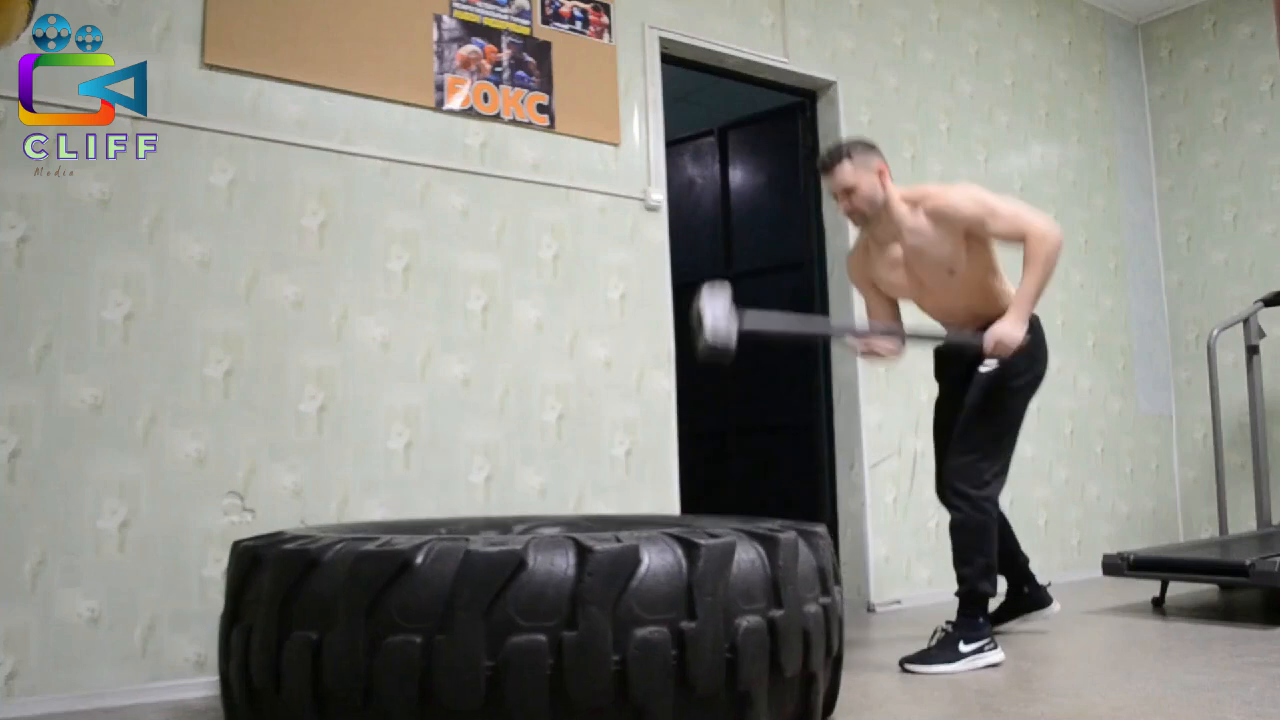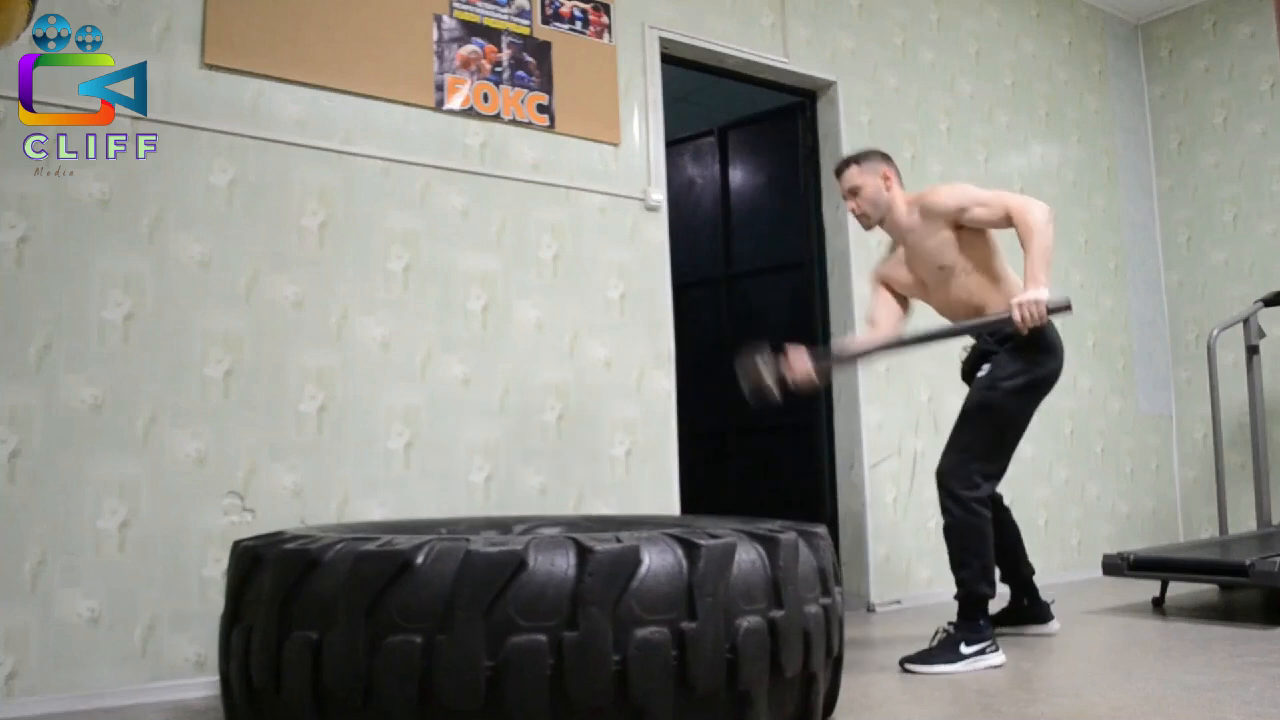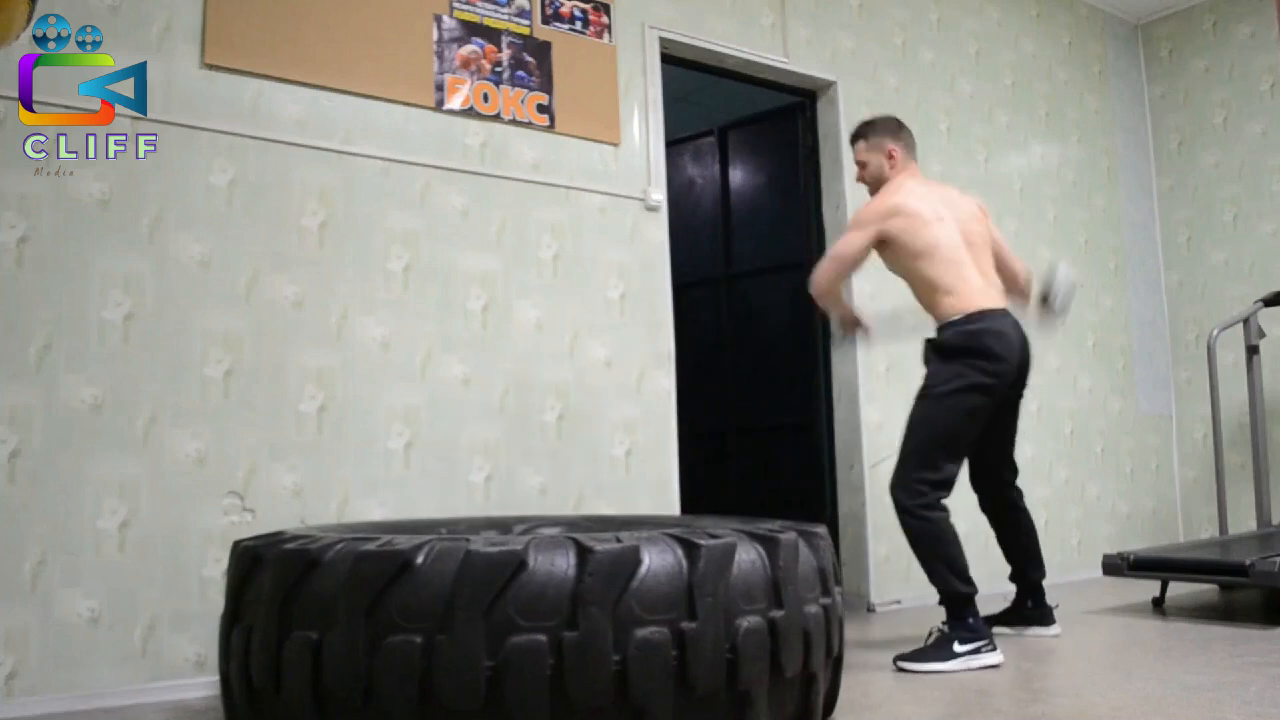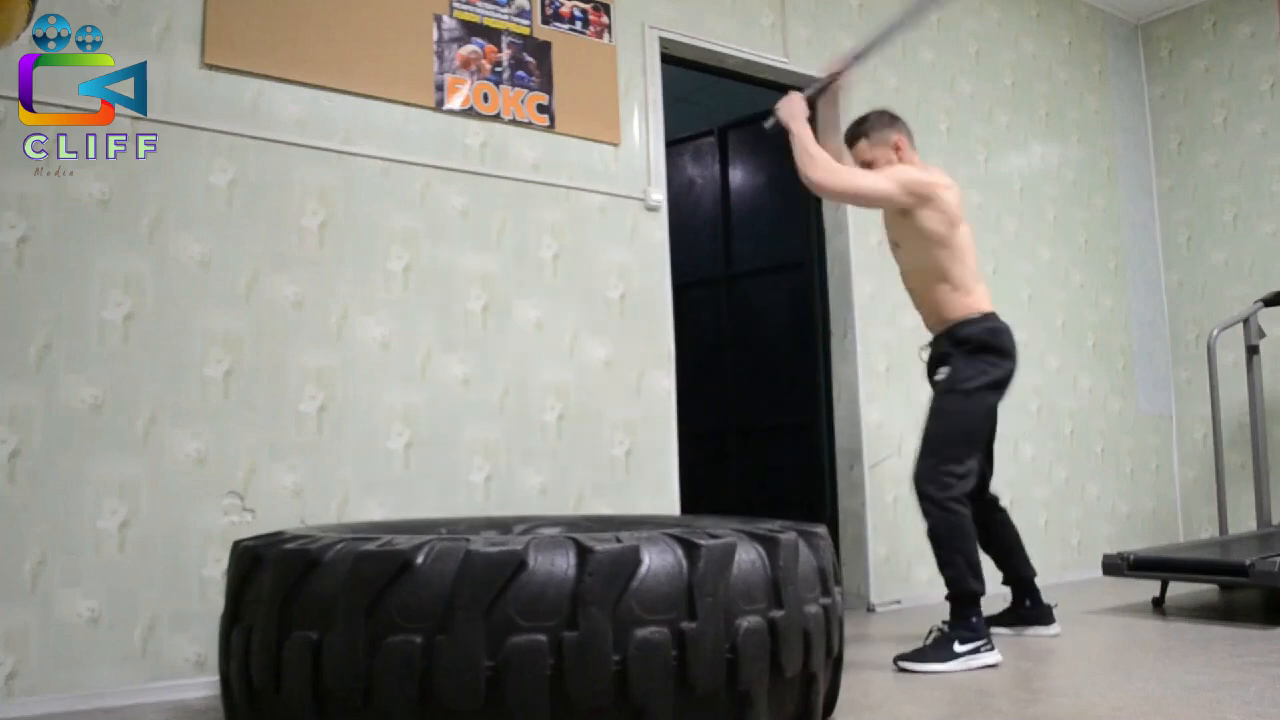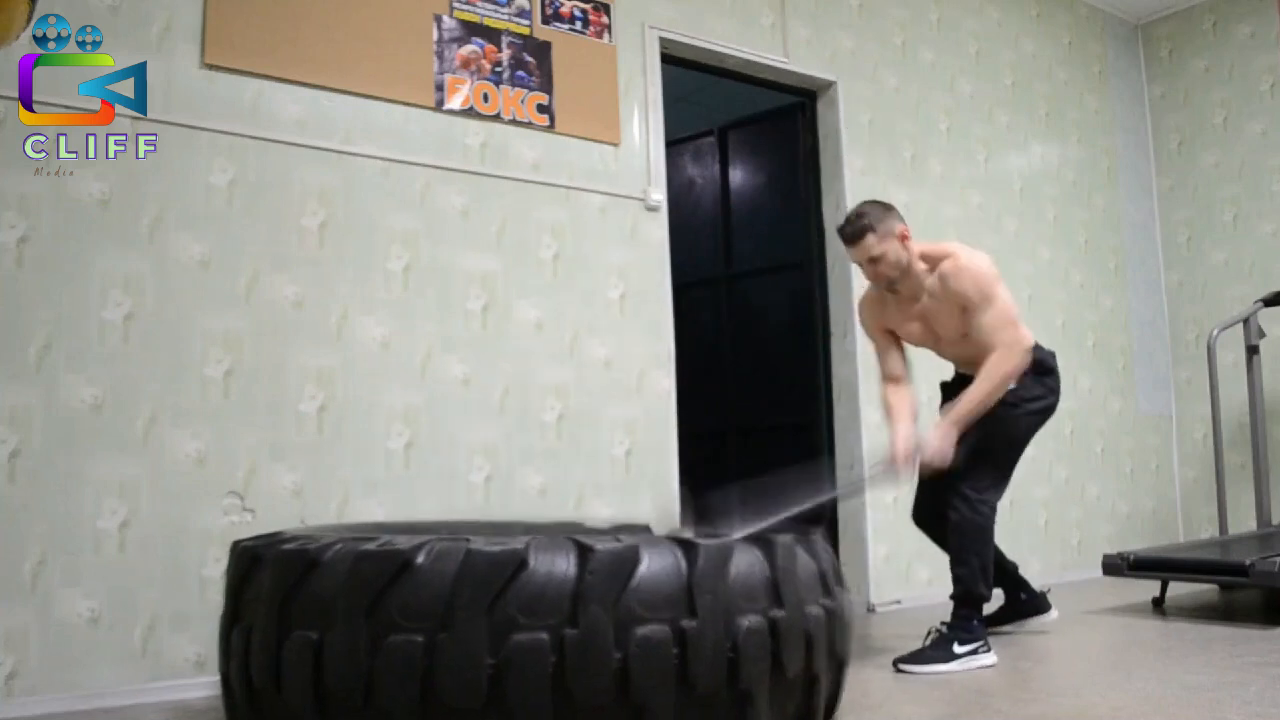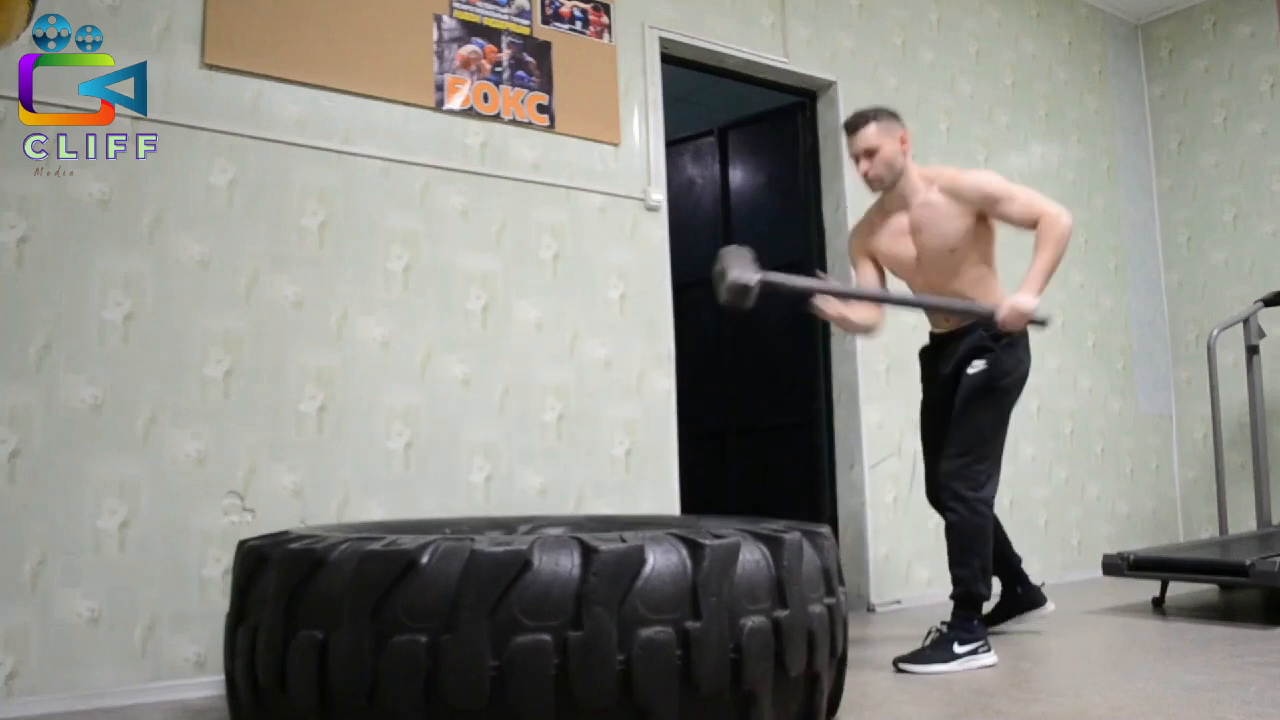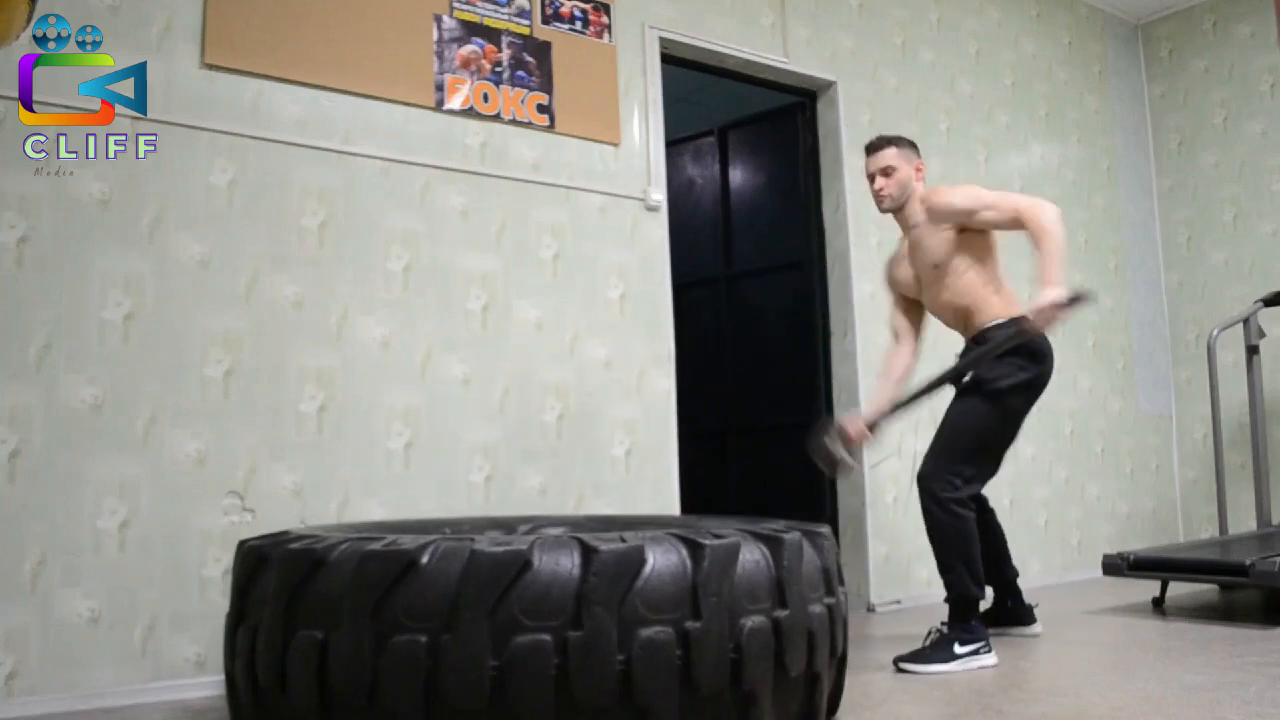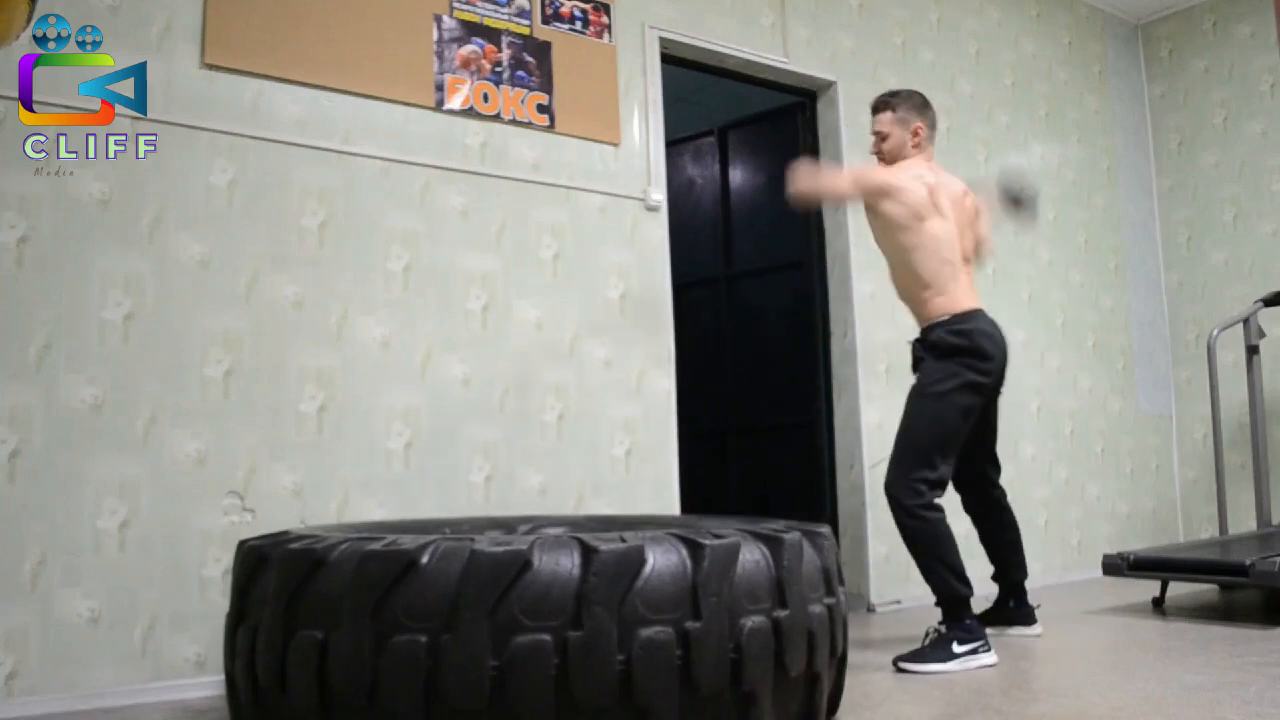
dt=0.4s
person 1, frame 1
left shoulder: (947, 206)
right shoulder: (864, 262)
left elbow: (1045, 232)
right elbow: (889, 338)
left wrist: (1020, 315)
right wrist: (868, 345)
left hip: (1011, 348)
right hip: (961, 352)
left knee: (969, 480)
right knee: (955, 484)
left ankle: (973, 632)
right ankle: (1025, 591)
person 1, frame 2
left shoulder: (939, 205)
right shoulder: (888, 269)
left elbow: (1032, 209)
right elbow: (879, 331)
left wrist: (1034, 283)
right wrist: (817, 364)
left hip: (1023, 345)
right hip: (1003, 352)
left knee: (960, 480)
right knee: (975, 484)
left ankle: (973, 635)
right ankle: (1027, 605)
person 1, frame 3
left shoulder: (886, 206)
right shoulder: (963, 203)
left elbow: (824, 281)
right elbow: (1018, 280)
left wrist: (847, 317)
right wrist: (1032, 301)
left hip: (969, 346)
right hip: (1007, 338)
left knee: (914, 490)
right knee: (996, 481)
left ankle: (968, 633)
right ankle: (1033, 604)
person 1, frame 4
left shoulder: (922, 183)
right shoulder: (898, 189)
left elbow: (822, 178)
right elbow: (833, 180)
left wrist: (796, 122)
right wrist: (808, 123)
left hip: (979, 349)
right hip: (956, 355)
left knee: (937, 482)
right knee: (968, 488)
left ankle: (969, 633)
right ankle: (1030, 605)
person 1, frame 5
left shoulder: (963, 269)
right shoulder: (874, 308)
left elbow: (1013, 352)
right elbow: (894, 382)
left wrist: (950, 426)
right wrist: (903, 437)
left hip: (1026, 380)
right hip: (972, 384)
left knee: (970, 492)
right knee: (930, 510)
left ankle: (967, 633)
right ankle: (1023, 596)
person 1, frame 6
left shoulder: (963, 187)
right shoulder: (866, 235)
left elbow: (1053, 219)
right elbow: (870, 313)
left wrist: (1029, 292)
right wrist: (838, 312)
left hip: (996, 344)
right hip: (943, 352)
left knee: (962, 482)
right knee: (945, 487)
left ankle: (970, 632)
right ankle: (1019, 590)
person 1, frame 7
left shoulder: (947, 204)
right shoulder: (898, 268)
left elbow: (1040, 212)
right elbow: (904, 346)
left wrist: (1050, 285)
right wrist: (868, 415)
left hip: (1015, 350)
right hip: (998, 359)
left knee: (941, 482)
right knee: (961, 488)
left ankle: (967, 634)
right ankle: (1011, 605)
person 1, frame 8
left shoulder: (893, 182)
right shoulder: (955, 189)
left elbow: (801, 186)
left wrist: (814, 171)
left hip: (953, 347)
right hip: (977, 340)
left knee: (909, 487)
right knee: (978, 480)
left ankle: (964, 633)
right ankle: (1014, 604)
